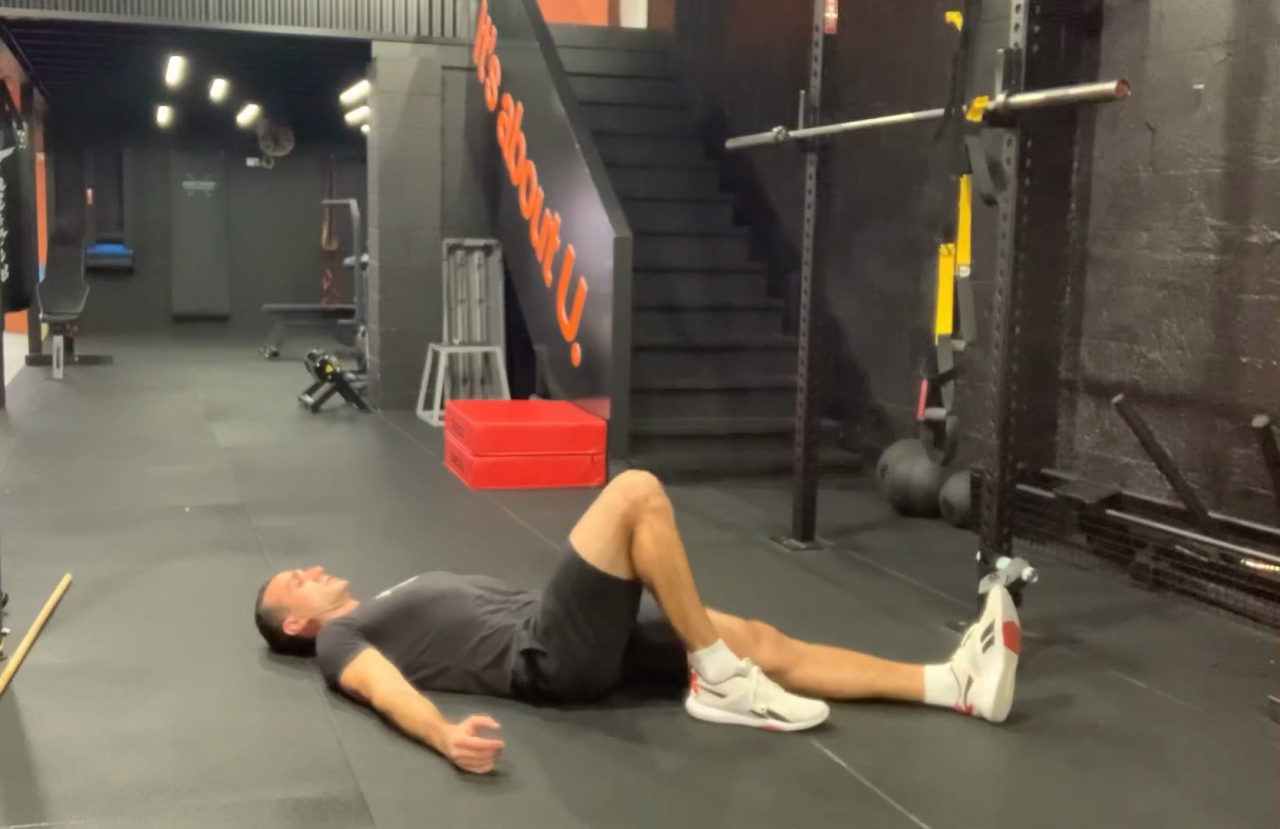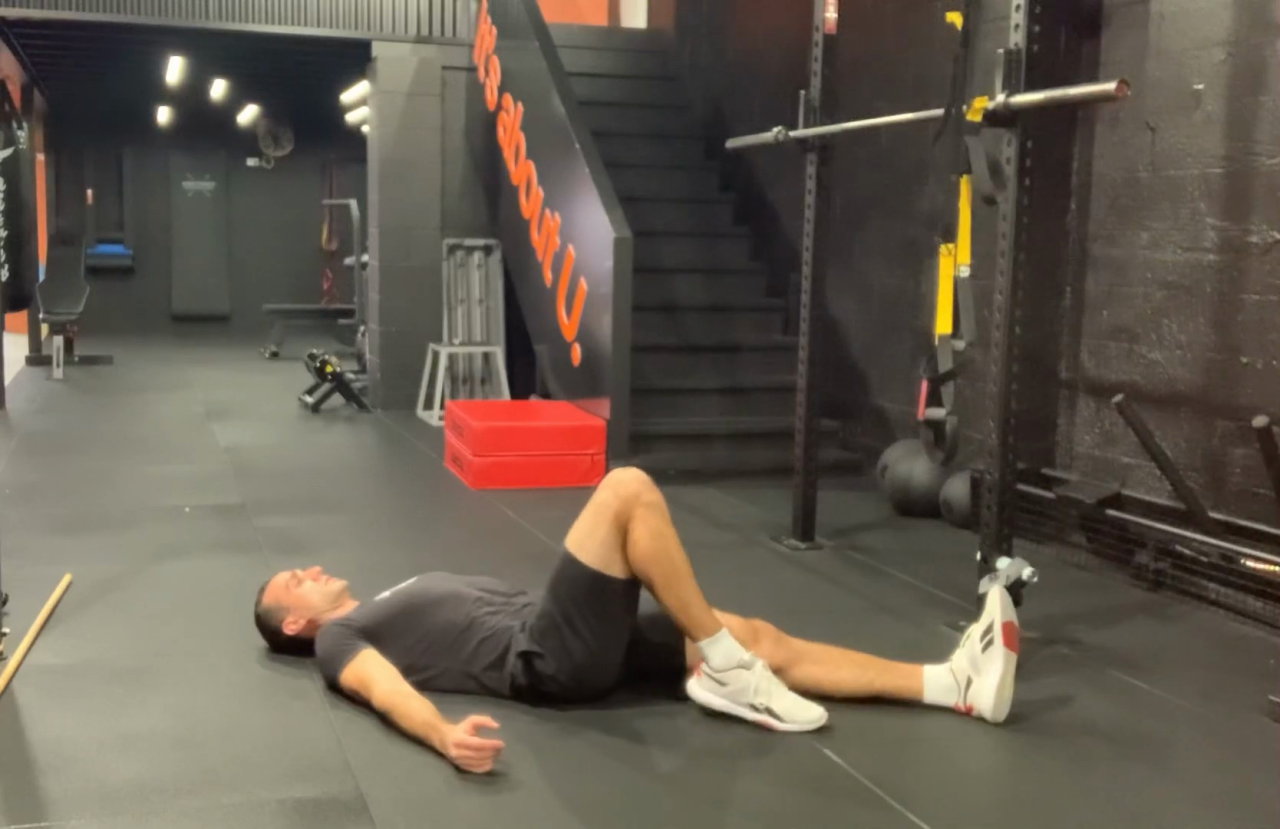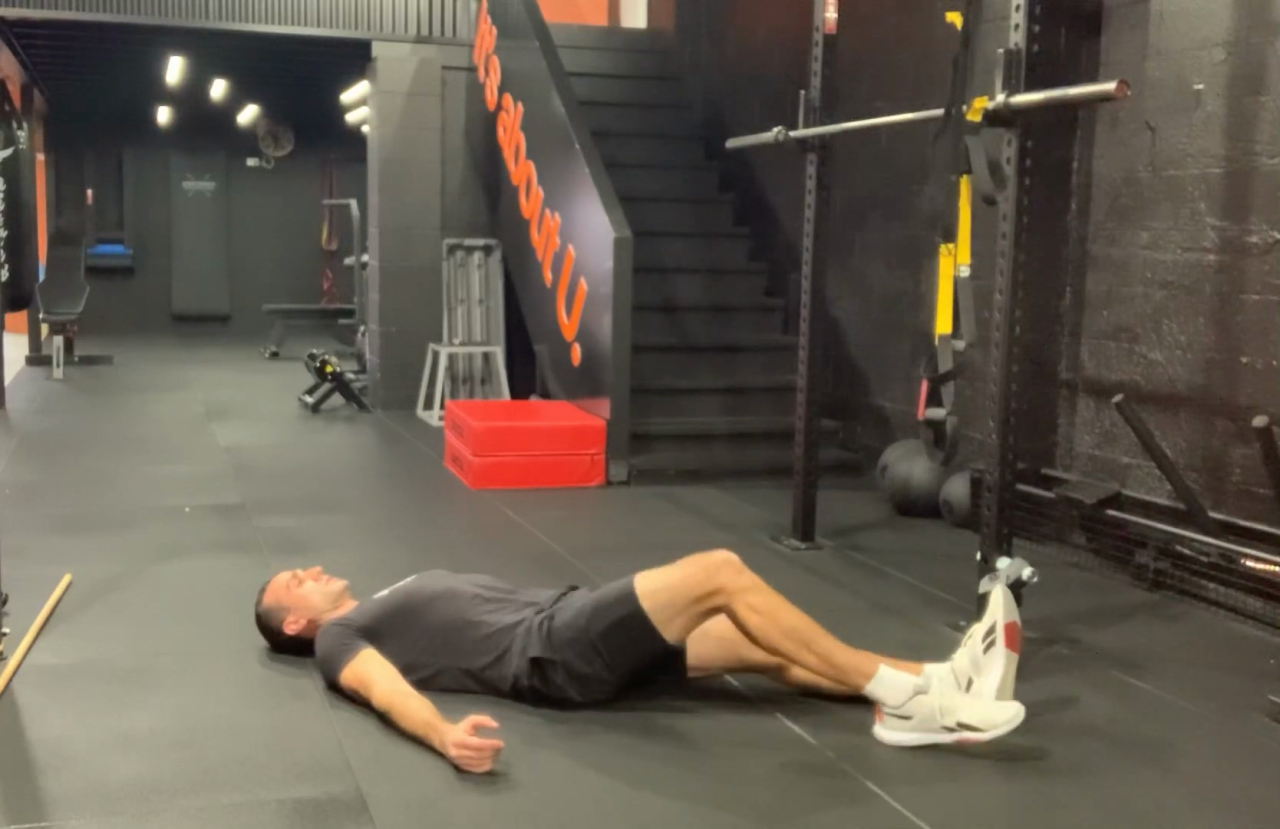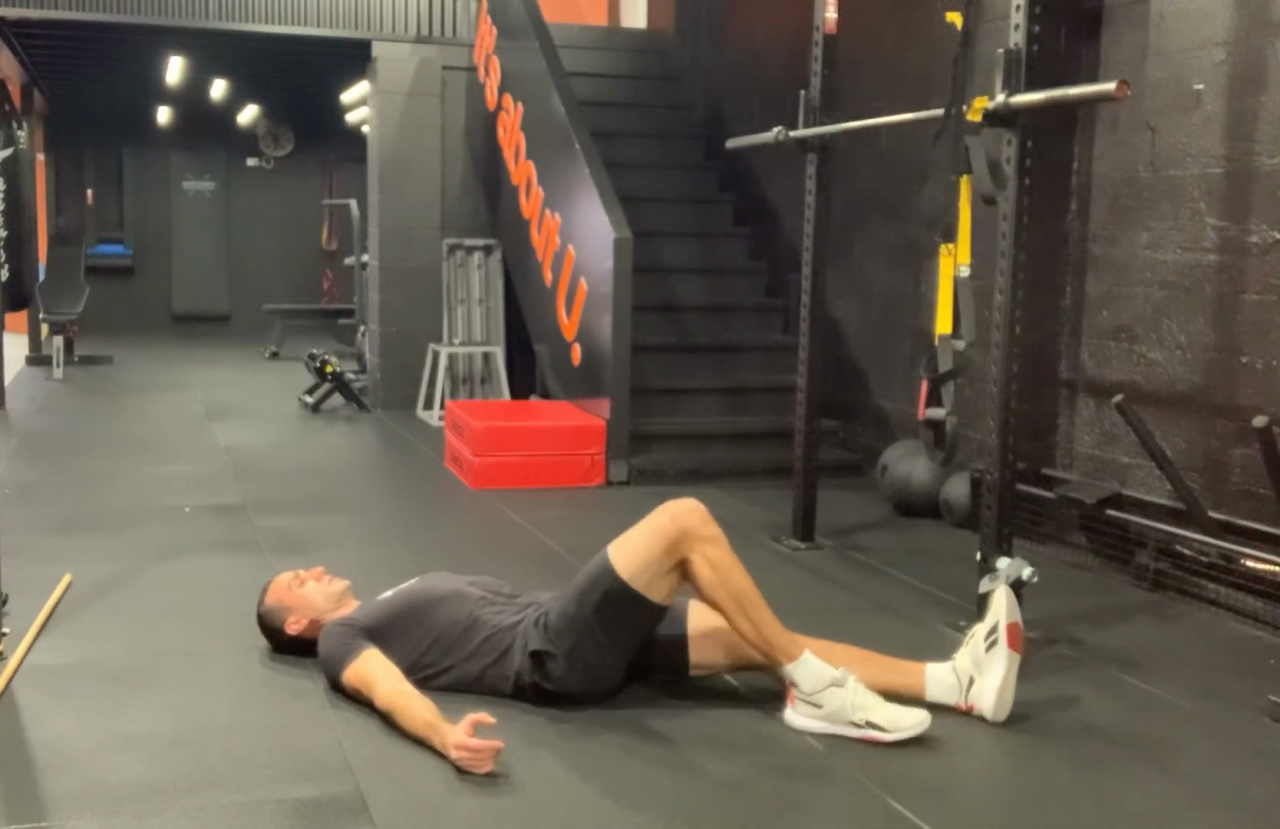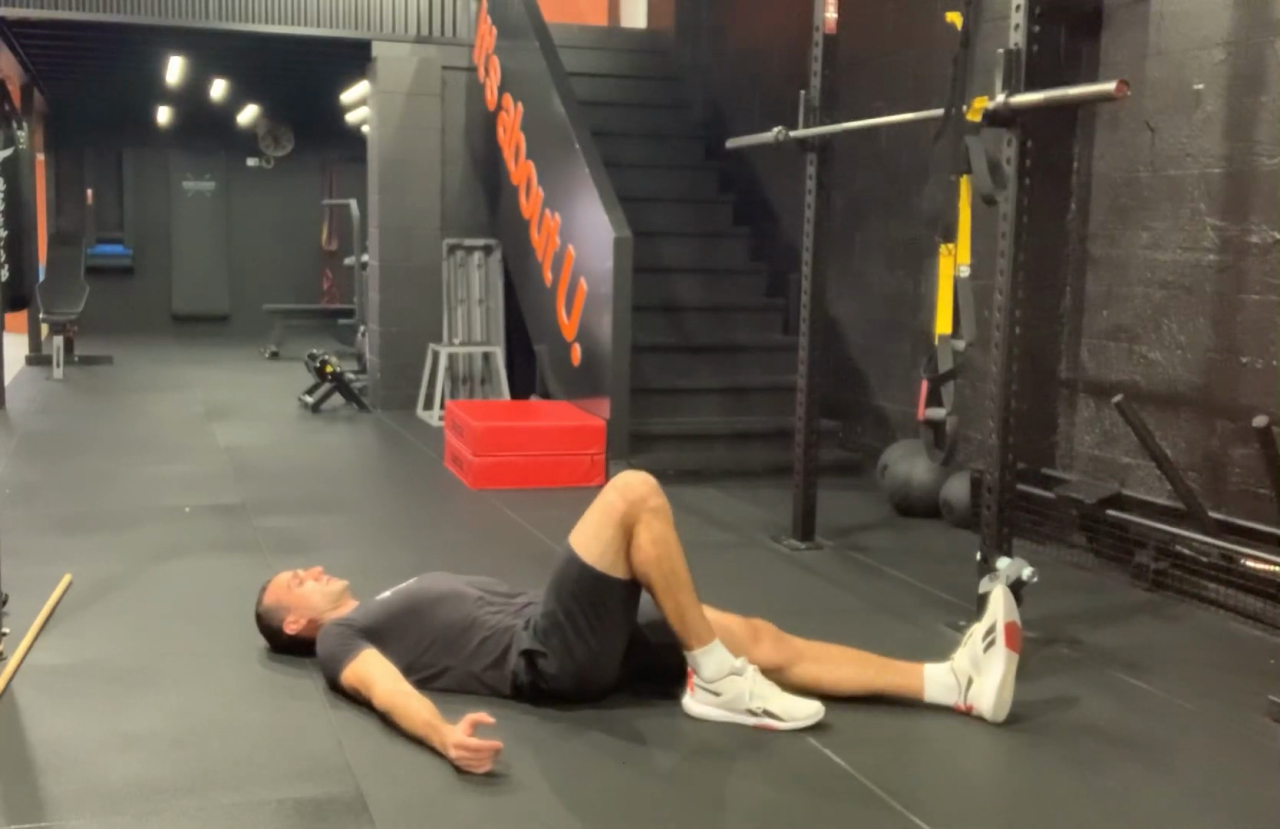
dt=1s
person 1, frame 1
left shoulder: (390, 606)
right shoulder: (340, 640)
right elbow: (386, 689)
right wrist: (444, 734)
left hip: (580, 637)
right hip: (550, 657)
left knee: (758, 640)
right knee: (636, 489)
left ankle: (955, 683)
right ankle: (722, 682)
person 1, frame 2
left shoulder: (395, 602)
right shoulder: (340, 640)
right elbow: (386, 689)
right wrist: (444, 734)
left hip: (576, 634)
right hip: (549, 657)
left knee: (763, 639)
right knee: (627, 488)
left ankle: (957, 685)
right ankle: (723, 670)
person 1, frame 3
left shoulder: (385, 610)
right shoulder: (339, 640)
right elbow: (385, 689)
right wrist: (444, 735)
left hip: (562, 618)
right hip: (554, 657)
left knee: (760, 646)
right knee: (719, 572)
left ankle: (945, 677)
right ankle: (905, 700)
person 1, frame 4
left shoulder: (390, 608)
right shoulder: (342, 640)
right elbow: (388, 691)
right wrist: (444, 734)
left hip: (569, 629)
right hip: (557, 656)
left knee: (753, 641)
right knee: (685, 520)
left ankle: (955, 682)
right ankle: (819, 691)
person 1, frame 5
left shoulder: (393, 606)
right shoulder: (341, 640)
right elbow: (386, 688)
right wrist: (443, 734)
left hip: (575, 635)
right hip: (550, 655)
left knee: (761, 641)
right knee: (634, 491)
left ankle: (956, 683)
right ankle: (715, 679)
